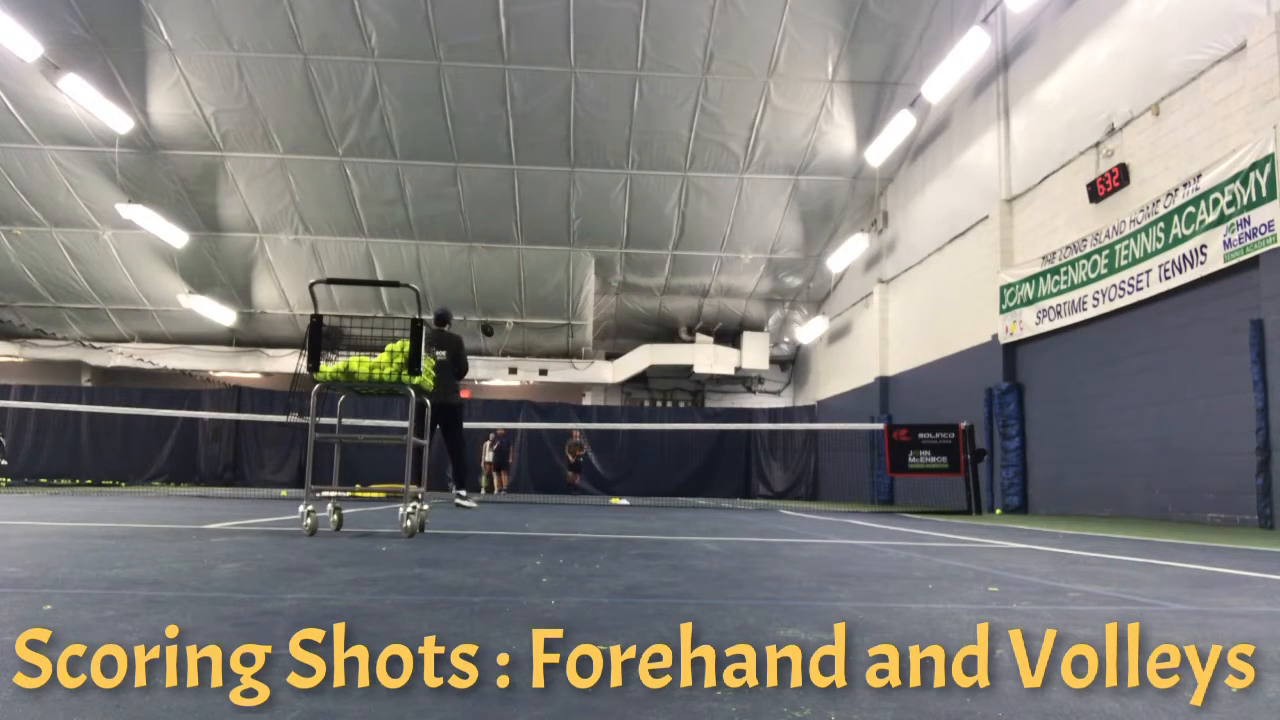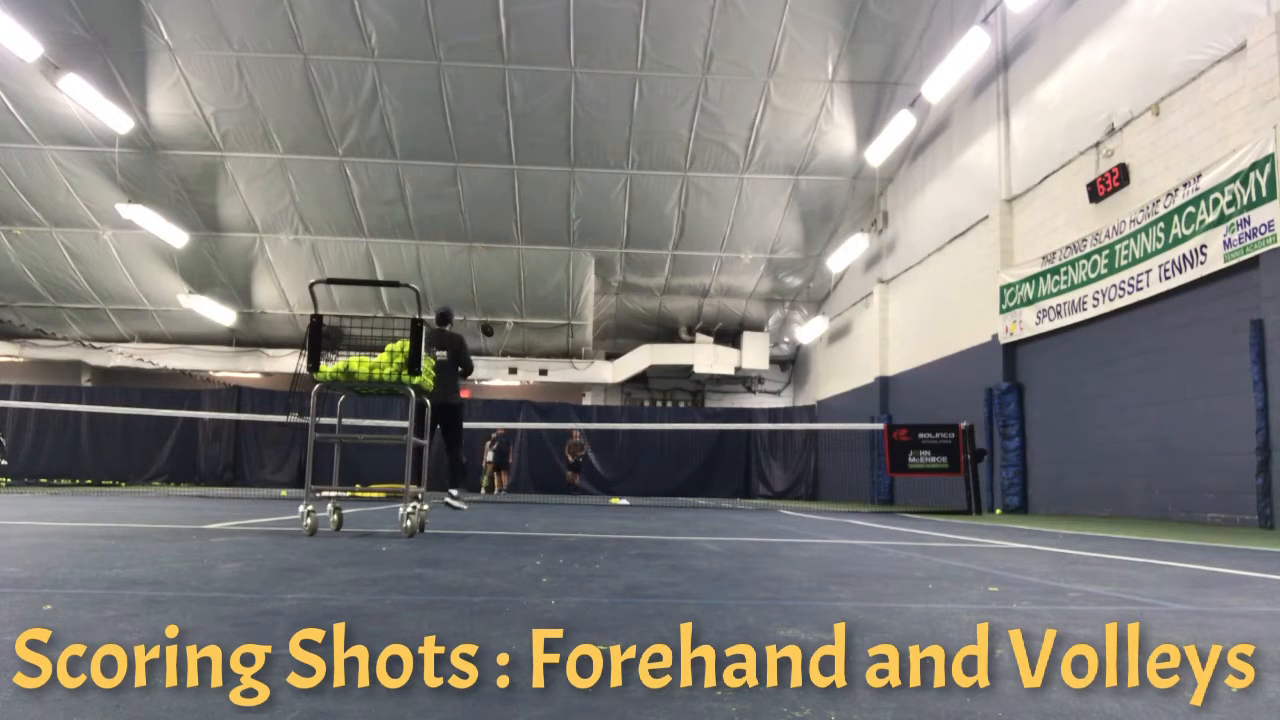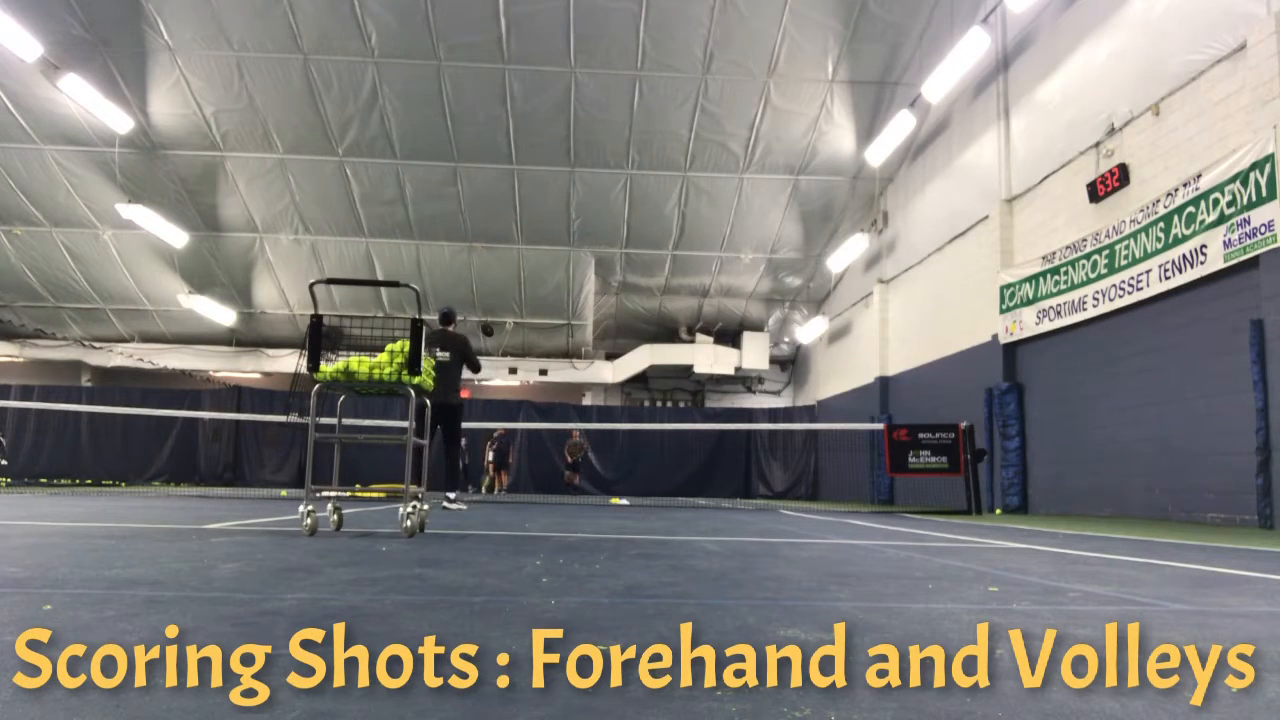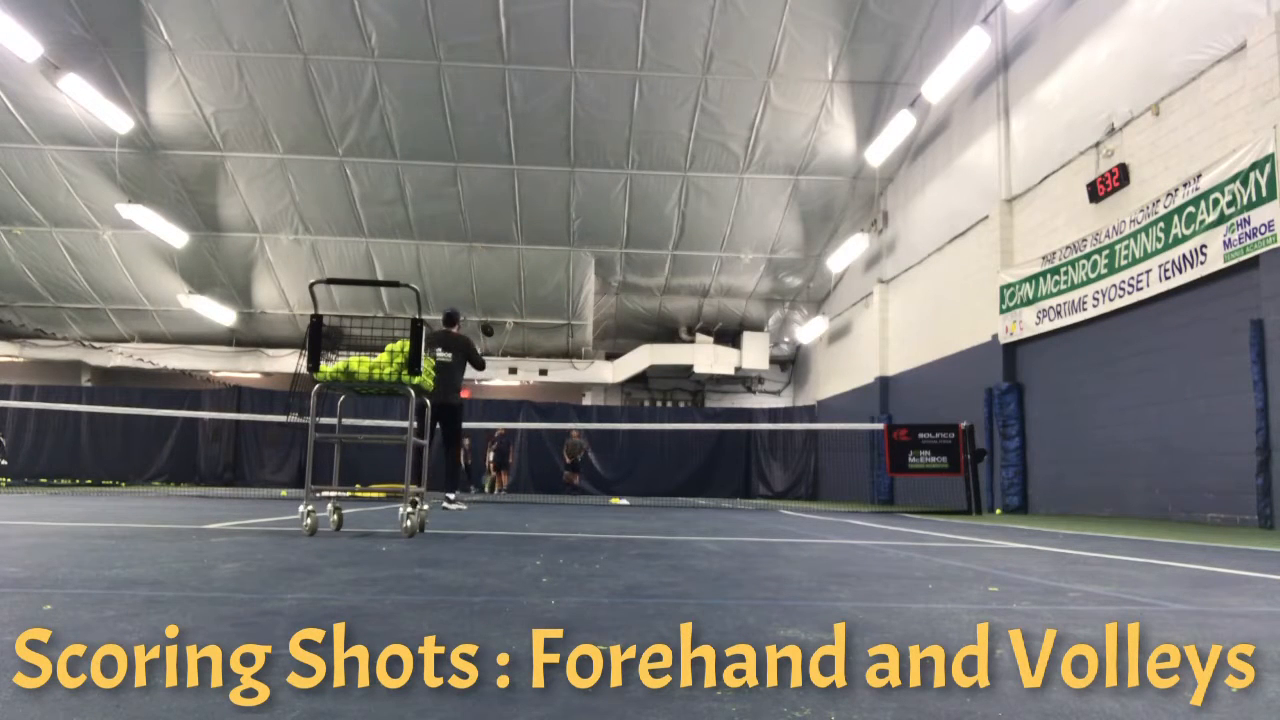
dt=0.1s
person 1, frame 1
right shoulder: (455, 340)
right elbow: (463, 368)
left hip: (425, 400)
right hip: (450, 401)
right knee: (456, 448)
right ankle: (461, 492)
person 1, frame 2
left shoulder: (422, 340)
right shoulder: (457, 340)
right elbow: (468, 368)
left hip: (425, 400)
right hip: (450, 401)
right knee: (454, 448)
right ankle: (453, 492)
person 1, frame 3
left shoulder: (425, 339)
right shoulder: (460, 341)
right elbow: (476, 368)
right wrist: (464, 366)
left hip: (426, 400)
right hip: (450, 401)
right knee: (452, 449)
right ankle: (451, 496)
person 1, frame 4
left shoulder: (427, 339)
right shoulder: (463, 342)
right elbow: (480, 365)
right wrist: (476, 354)
left hip: (427, 400)
right hip: (450, 402)
right knee: (452, 449)
right ankle: (450, 496)
